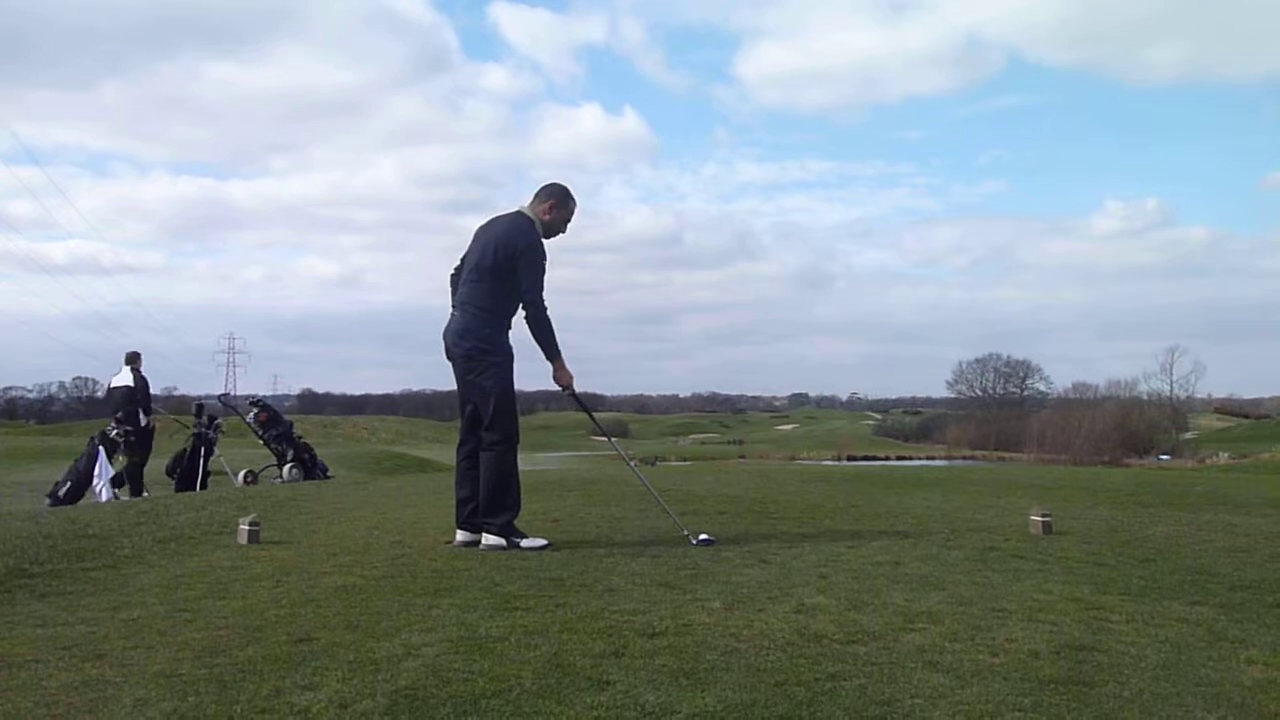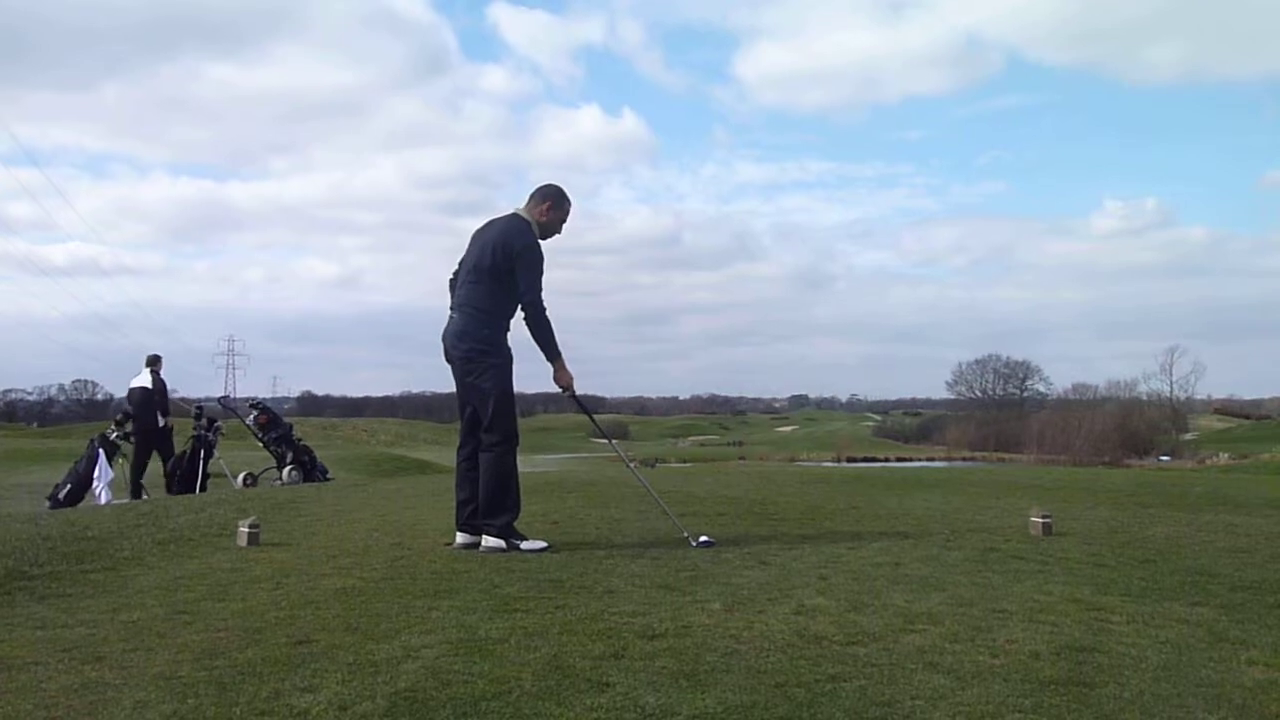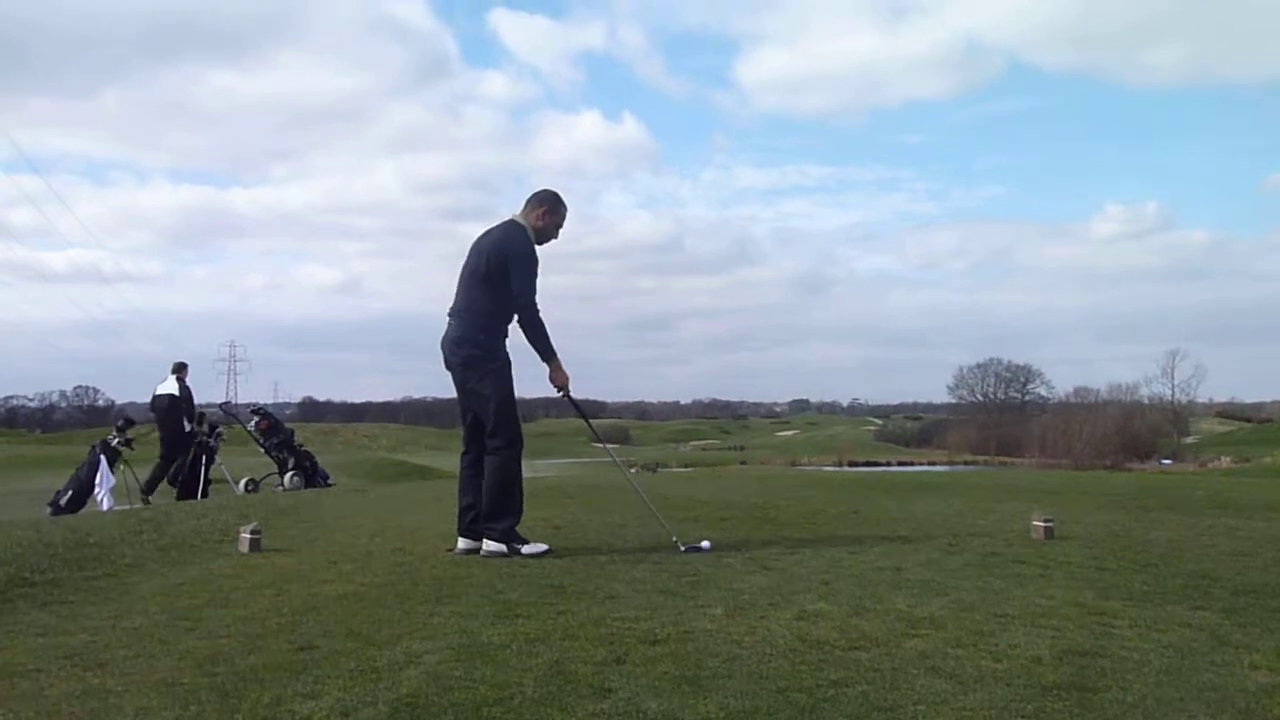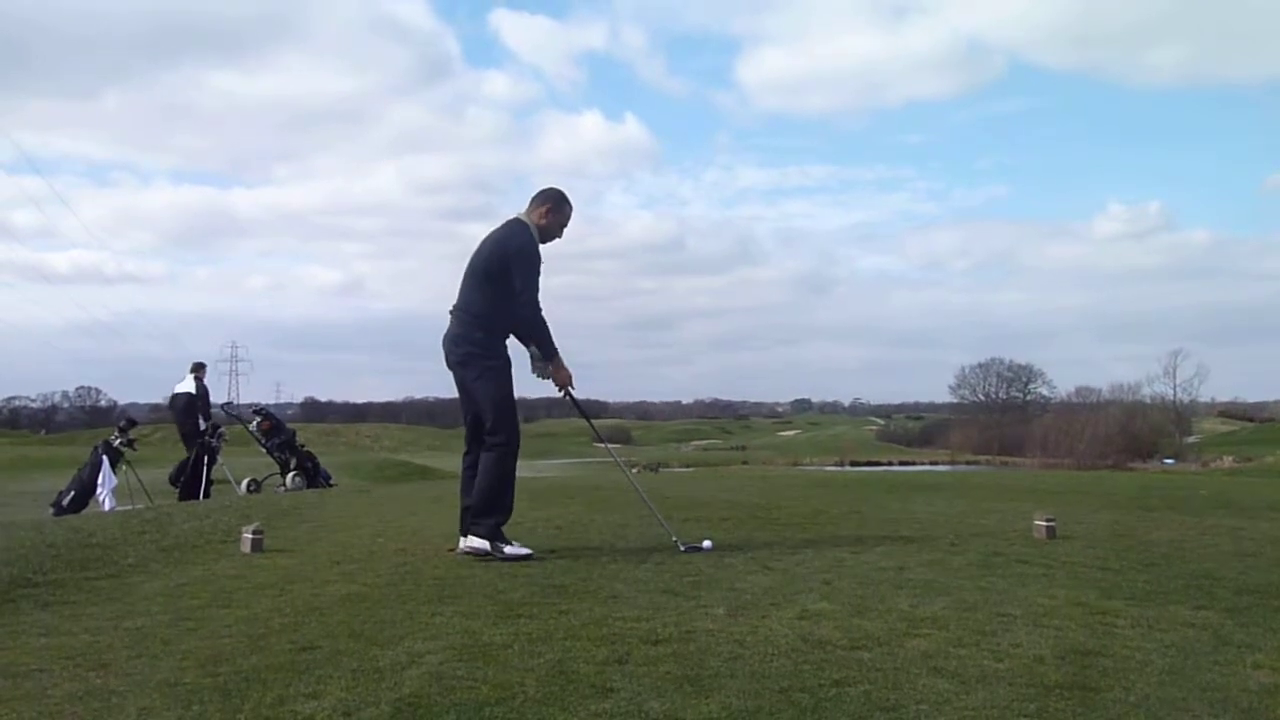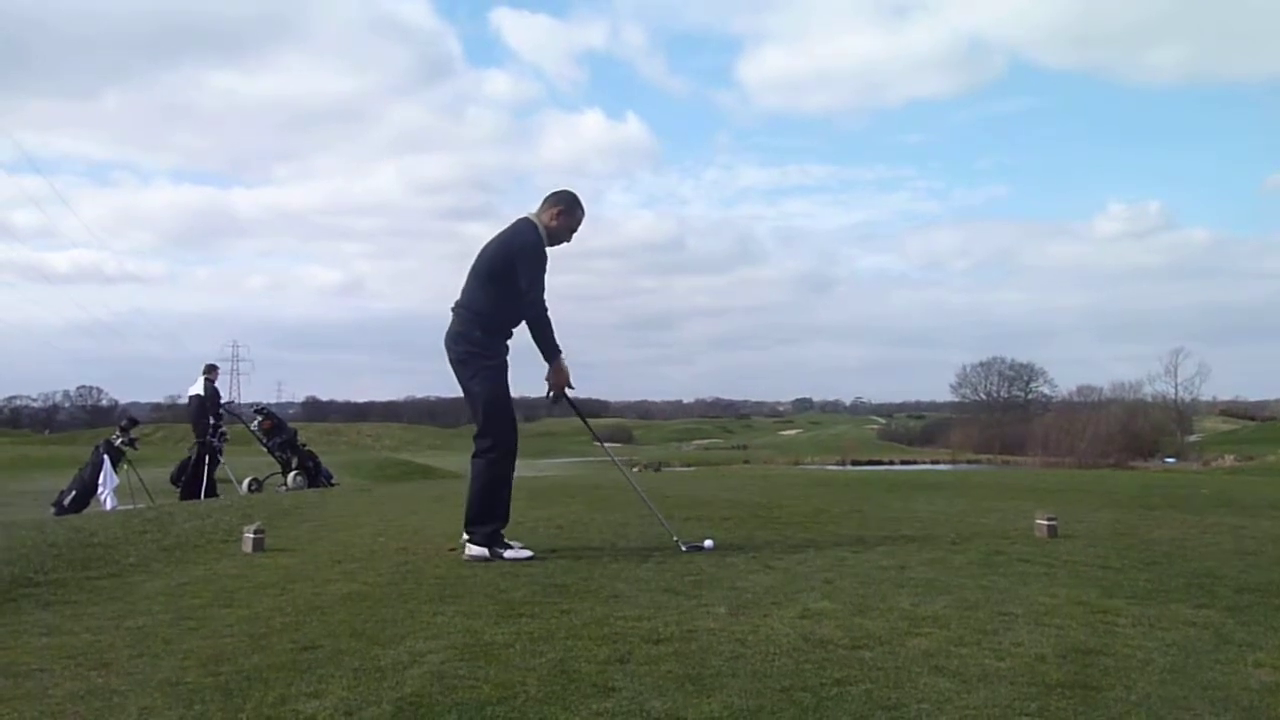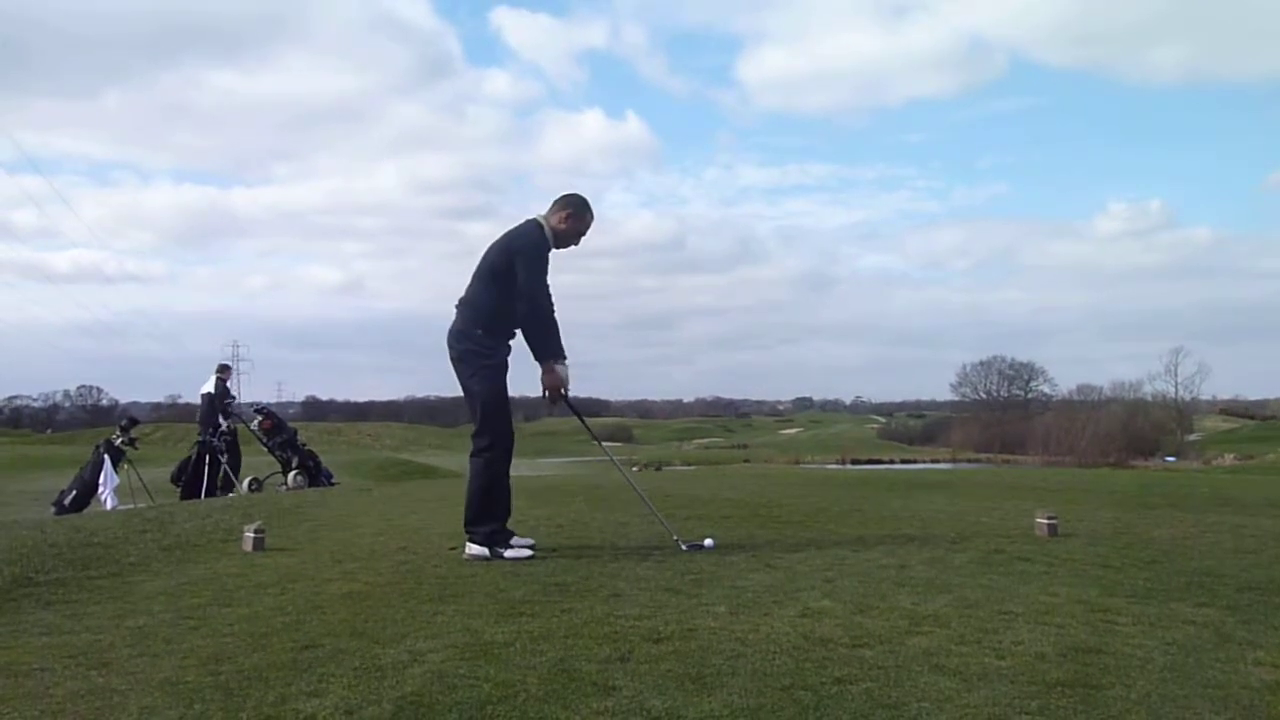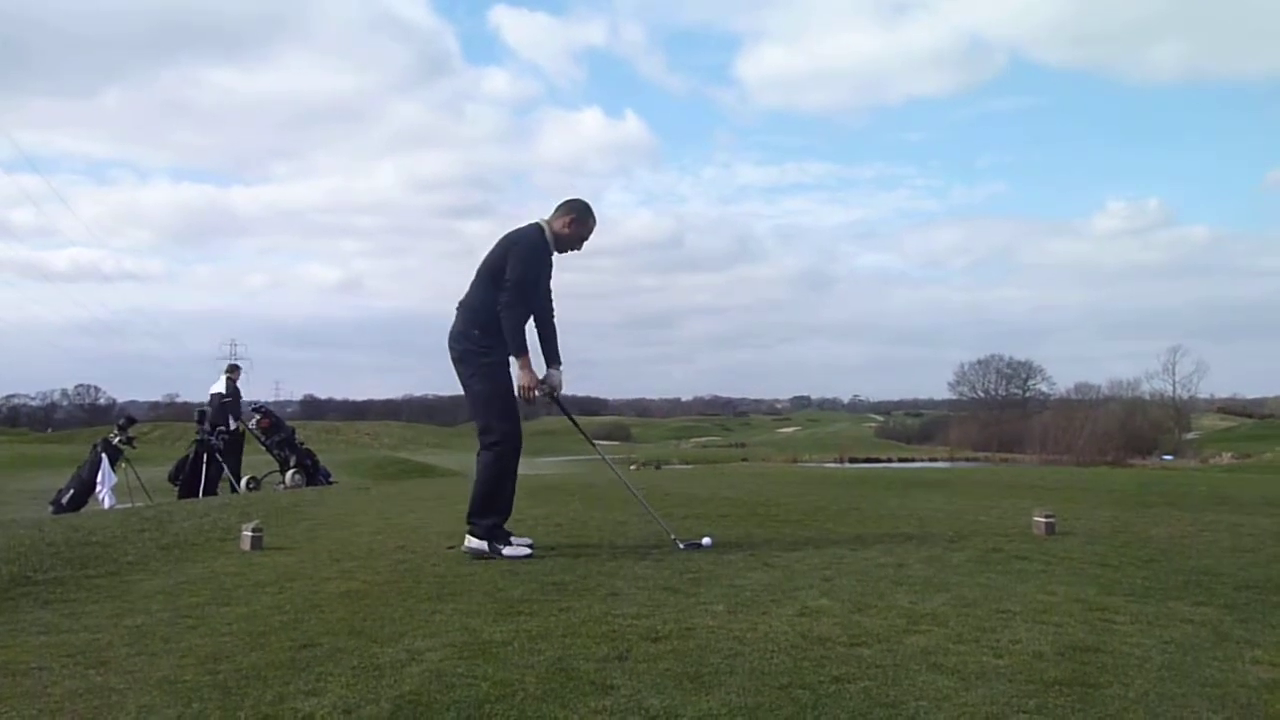
dt=0.3s
person 1, frame 1
left shoulder: (495, 225)
right shoulder: (528, 240)
left elbow: (457, 275)
right elbow: (534, 308)
right wrist: (557, 363)
left hip: (461, 336)
right hip: (484, 341)
left knee: (474, 432)
right knee: (500, 434)
left ankle: (470, 524)
right ankle: (498, 527)
person 1, frame 2
left shoulder: (492, 229)
right shoulder: (524, 242)
left elbow: (457, 279)
right elbow: (533, 308)
right wrist: (558, 363)
left hip: (460, 337)
right hip: (483, 343)
left knee: (474, 434)
right knee: (499, 436)
left ankle: (470, 526)
right ankle: (498, 530)
person 1, frame 3
left shoulder: (494, 237)
right shoulder: (519, 246)
right elbow: (527, 310)
right wrist: (553, 363)
left hip: (462, 343)
right hip: (479, 348)
left knee: (478, 440)
right knee: (504, 438)
left ankle: (472, 532)
right ankle: (500, 532)
person 1, frame 4
left shoulder: (506, 237)
right shoulder: (521, 244)
right elbow: (528, 309)
left wrist: (535, 350)
right wrist: (555, 360)
left hip: (466, 343)
right hip: (479, 348)
left knee: (481, 439)
right knee: (502, 436)
left ankle: (472, 530)
right ankle: (484, 530)
person 1, frame 5
left shoulder: (520, 237)
right shoulder: (529, 243)
left elbow: (531, 306)
right elbow: (532, 308)
left wrist: (555, 358)
right wrist: (555, 363)
left hip: (474, 343)
right hip: (477, 345)
left knee: (500, 437)
right knee: (496, 440)
left ankle: (481, 528)
right ankle: (482, 538)
person 1, frame 6
left shoulder: (529, 241)
right shoulder: (531, 242)
left elbow: (541, 308)
right elbow: (528, 309)
left wrist: (558, 362)
right wrist: (547, 366)
left hip: (480, 344)
right hip: (478, 344)
left knee: (499, 438)
right knee: (493, 439)
left ankle: (493, 529)
right ankle: (482, 538)
person 1, frame 7
left shoulder: (538, 251)
right shoulder: (529, 243)
left elbow: (543, 313)
right elbow: (511, 303)
left wrist: (553, 367)
right wrist: (523, 365)
left hip: (485, 345)
right hip: (477, 344)
left knee: (505, 437)
right knee: (501, 436)
left ankle: (492, 528)
right ankle: (481, 531)
